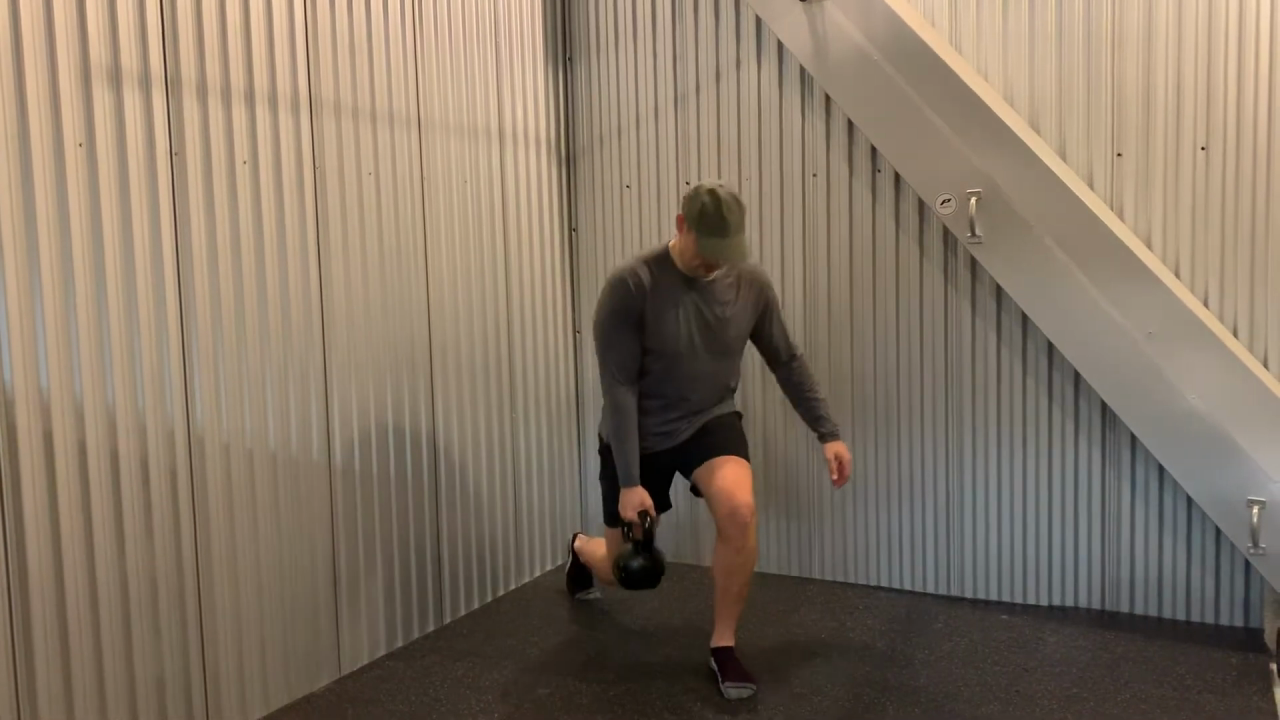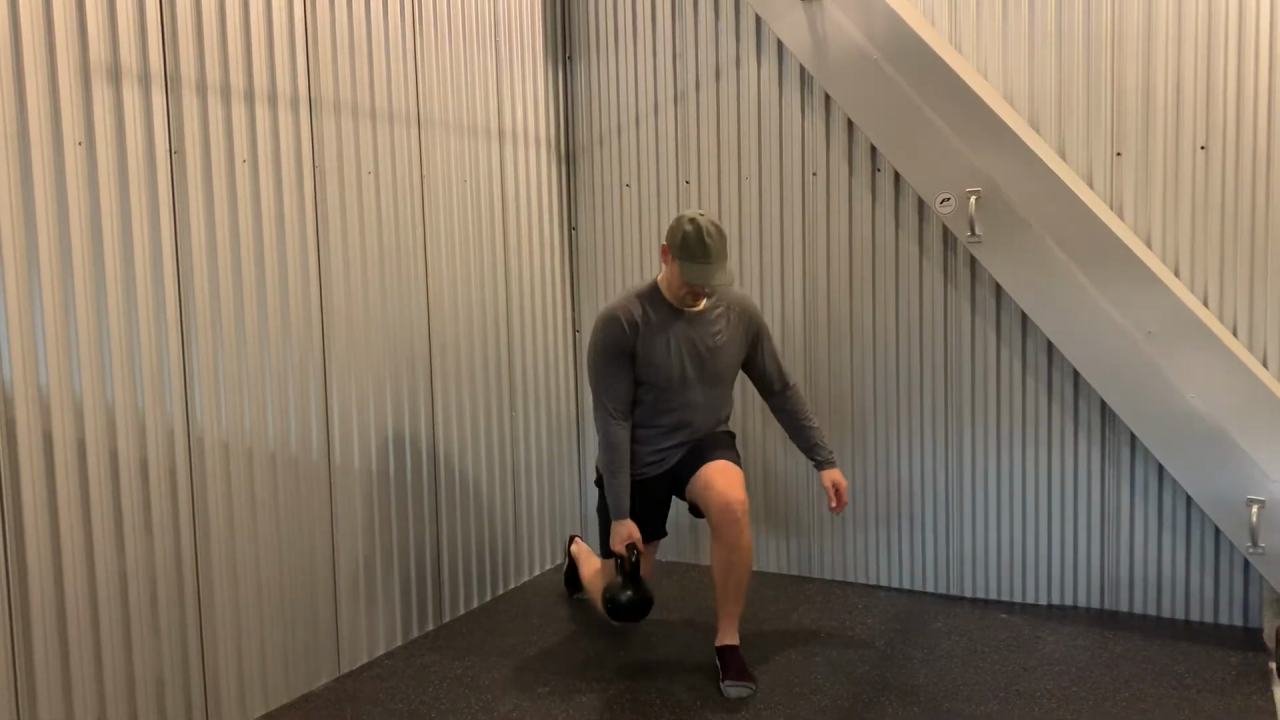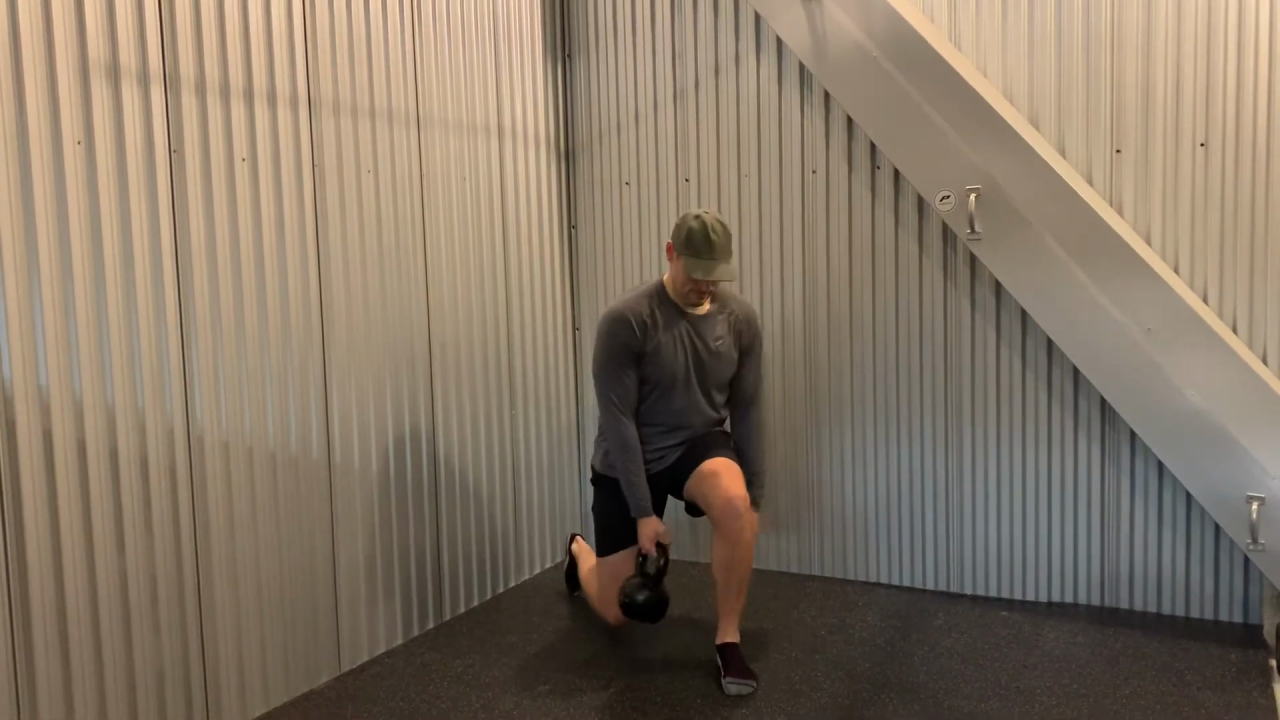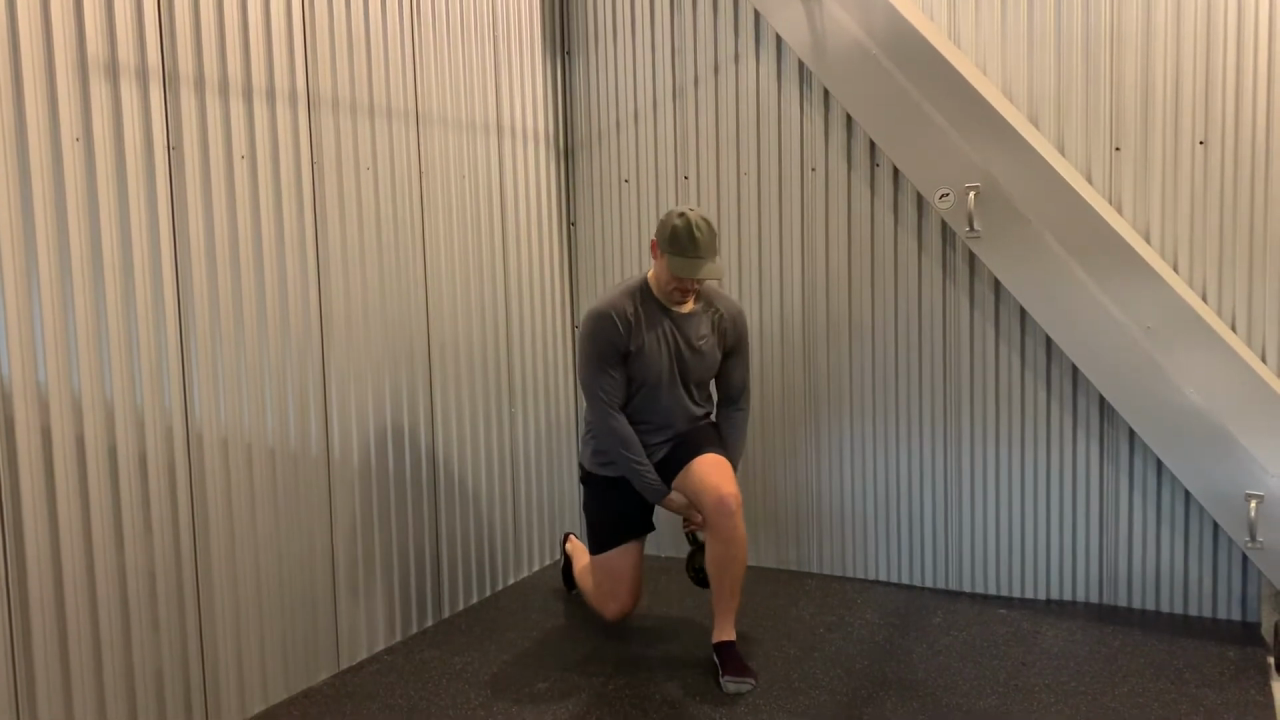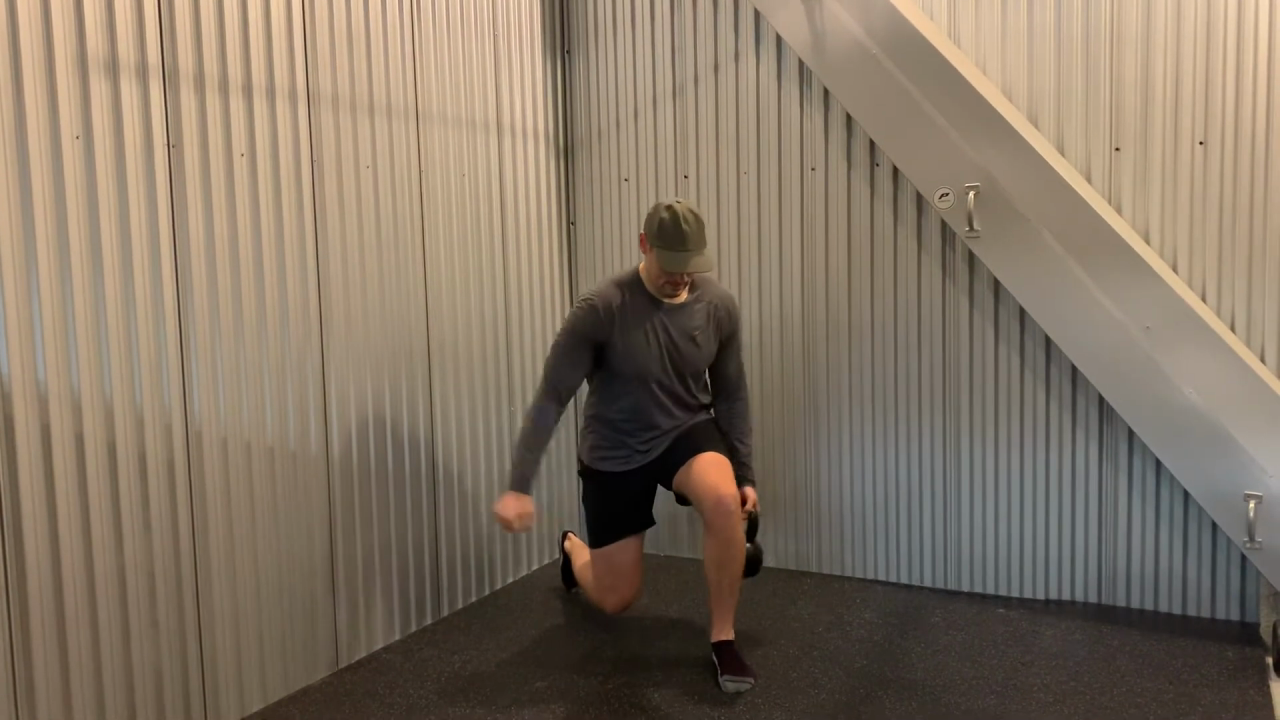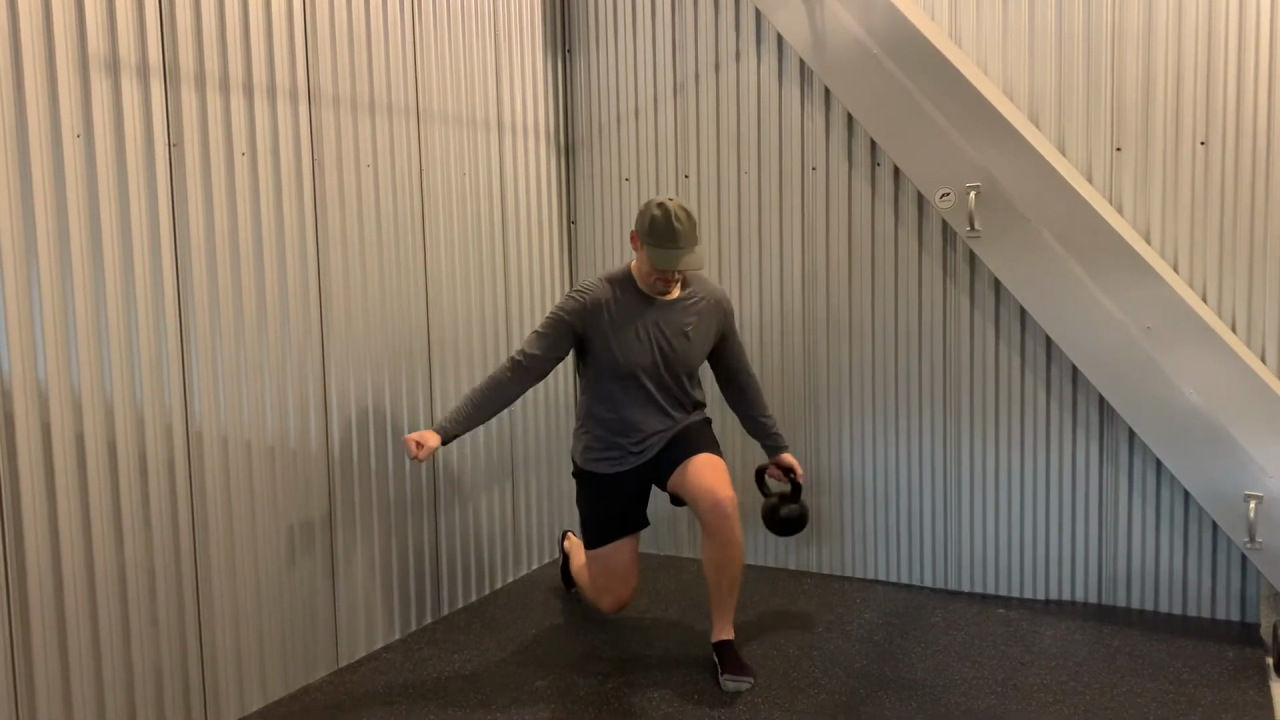
dt=0.5s
person 1, frame 1
left shoulder: (752, 283)
right shoulder: (631, 286)
left elbow: (787, 362)
right elbow: (619, 389)
left wrist: (828, 432)
right wrist: (629, 482)
left hip: (710, 422)
right hip: (641, 435)
left knee: (739, 511)
left ankle: (723, 645)
right ankle: (582, 549)
person 1, frame 2
left shoulder: (740, 313)
right shoulder: (621, 321)
left elbow: (780, 391)
right elbow: (612, 421)
left wrist: (824, 461)
right wrist: (619, 515)
left hip: (702, 445)
right hip: (637, 463)
left knee: (732, 505)
left ankle: (728, 643)
right ankle: (581, 551)
person 1, frame 3
left shoulder: (741, 318)
right shoulder: (626, 320)
left elbow: (746, 410)
right elbow: (616, 419)
left wrist: (753, 496)
right wrist: (643, 513)
left hip: (698, 445)
right hip: (629, 460)
left knee: (732, 502)
right knee: (617, 610)
left ankle: (728, 640)
right ankle: (579, 552)
person 1, frame 4
left shoulder: (726, 315)
right shoulder: (609, 317)
left elbow: (735, 403)
right elbow: (606, 414)
left wrist: (719, 479)
right wrist: (661, 492)
left hip: (687, 436)
right hip: (617, 459)
left knee: (726, 502)
right knee: (616, 607)
left ankle: (725, 639)
right ankle: (574, 550)
person 1, frame 5
left shoulder: (720, 306)
right shoulder: (600, 308)
left elbow: (731, 394)
right elbow: (551, 398)
left wrist: (744, 475)
right wrist: (519, 485)
left hip: (687, 431)
right hip: (614, 453)
left knee: (724, 502)
right knee: (614, 600)
left ankle: (722, 639)
right ankle: (572, 547)
person 1, frame 6
left shoulder: (711, 303)
right shoulder: (590, 304)
left elbow: (737, 380)
right elbow: (520, 370)
left wrist: (775, 445)
right wrist: (443, 431)
left hip: (680, 432)
right hip: (607, 455)
left knee: (721, 503)
right knee: (612, 600)
left ankle: (723, 639)
right ankle: (572, 547)
